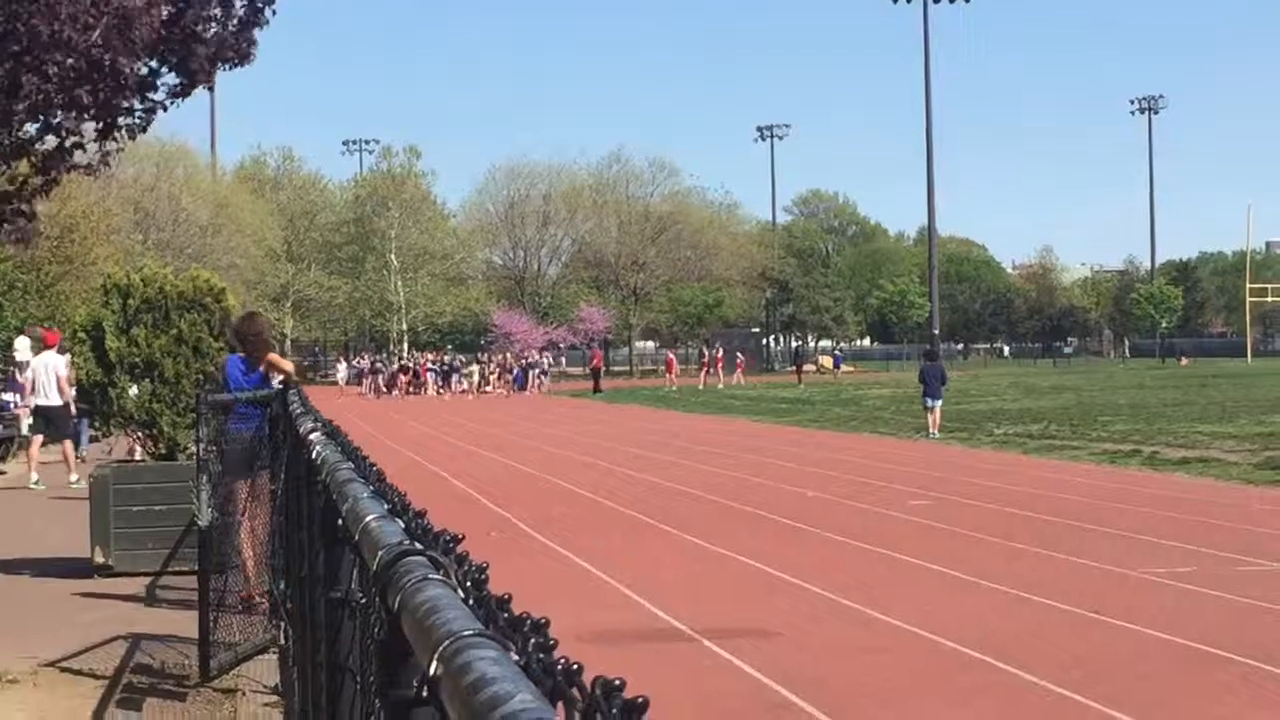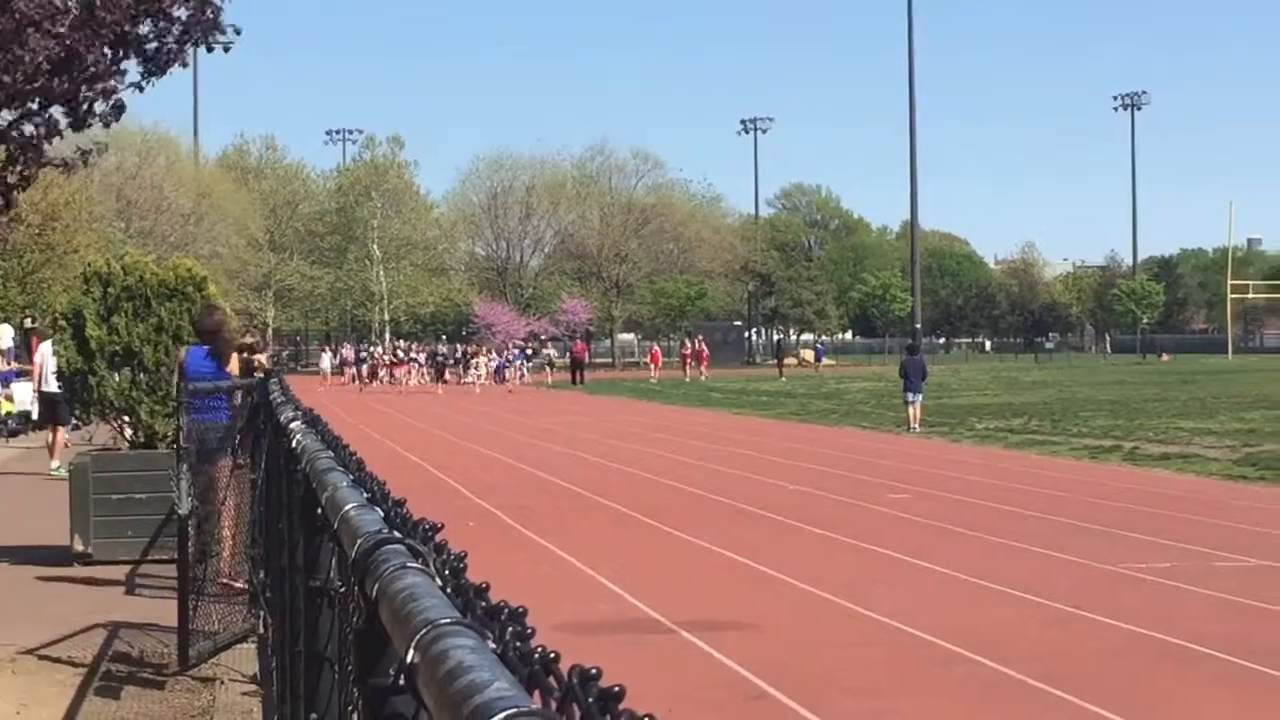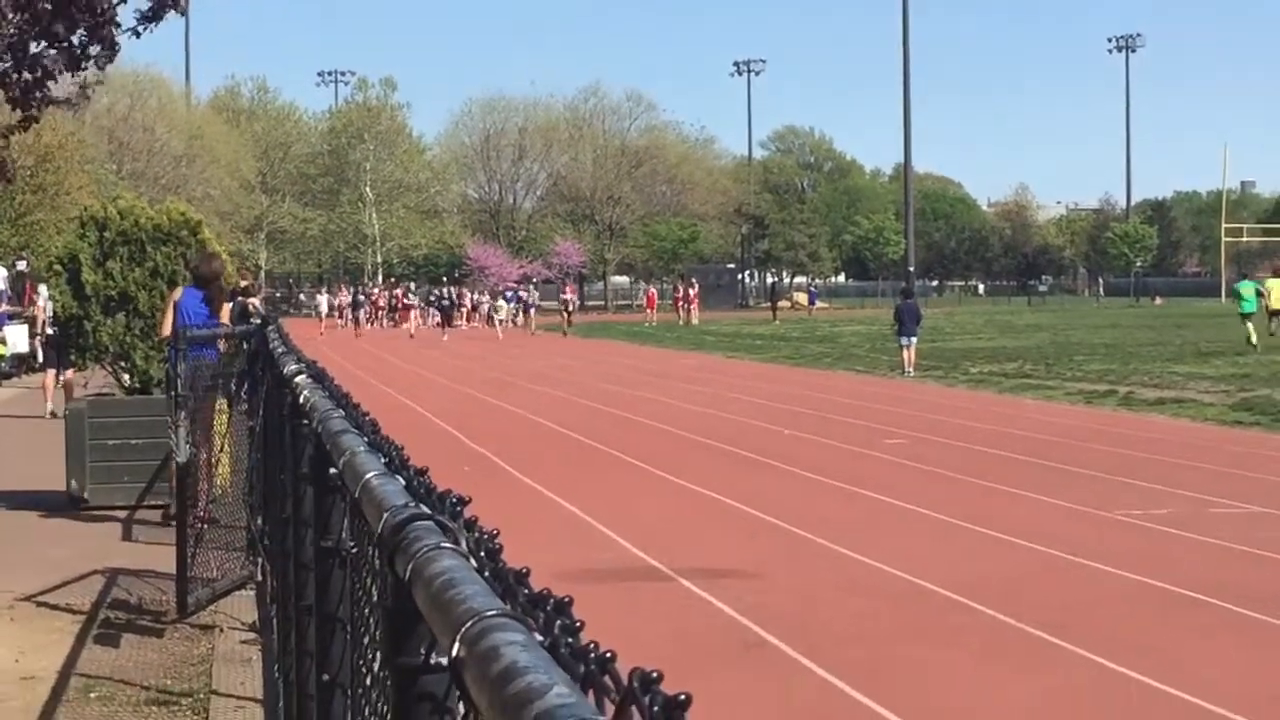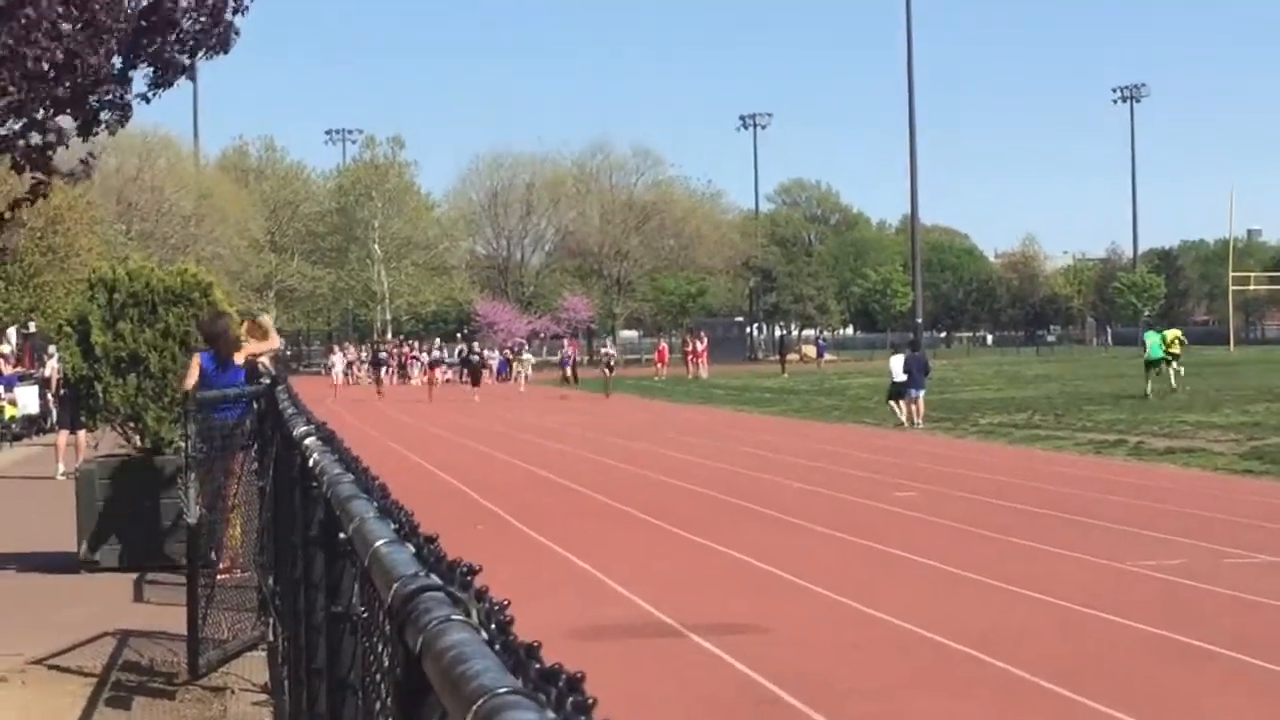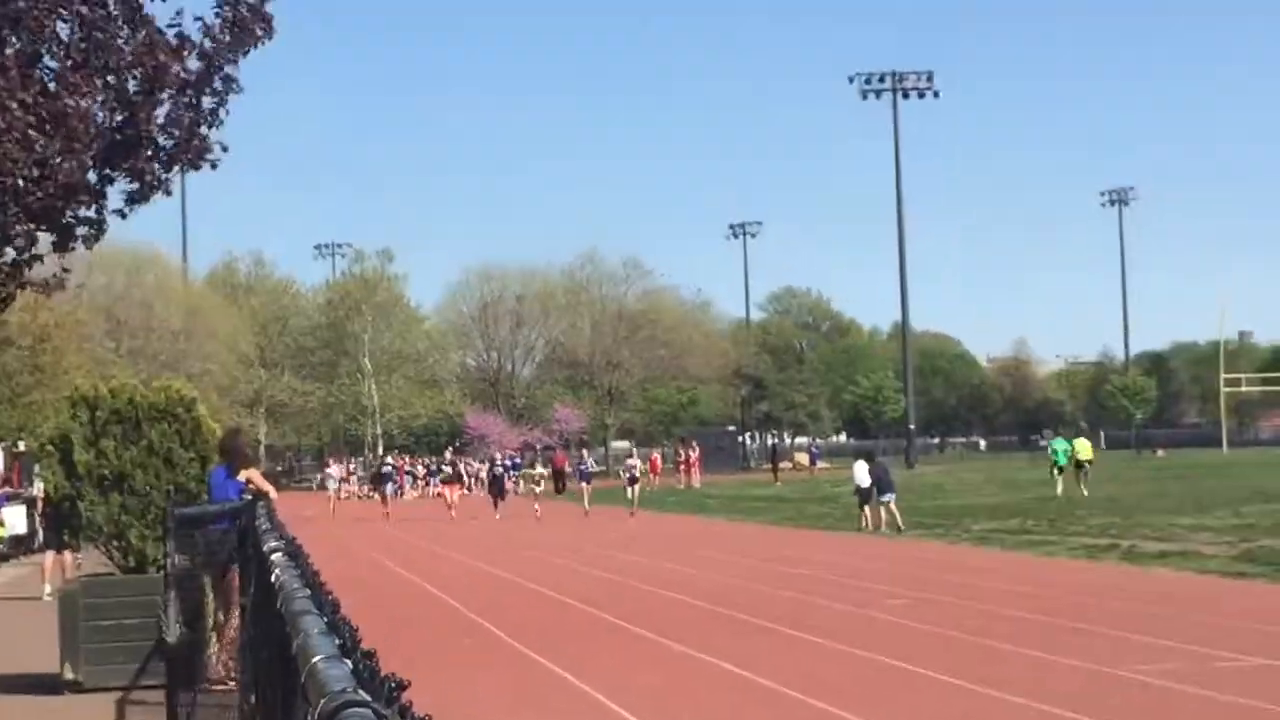
dt=1s
person 1, frame 1
left shoulder: (228, 362)
right shoulder: (266, 359)
right elbow: (289, 368)
right wrist: (281, 377)
left hip: (234, 437)
right hip: (261, 436)
left knee: (239, 514)
right knee: (260, 513)
left ankle: (251, 588)
right ankle: (256, 587)
person 1, frame 2
left shoulder: (186, 354)
right shoulder: (229, 356)
right elbow: (236, 397)
left hip: (192, 427)
right hip: (221, 428)
left knee: (198, 497)
right knee: (227, 498)
right ankle: (228, 569)
person 1, frame 3
left shoulder: (179, 294)
right shoulder: (221, 303)
left elbow: (165, 333)
right elbow: (222, 343)
left hip: (182, 366)
right hip: (210, 367)
right knee: (205, 438)
right ankle: (201, 506)
person 1, frame 4
left shoulder: (200, 358)
right shoulder: (240, 351)
left elbow: (188, 389)
right elbow: (275, 343)
left wrist: (206, 389)
right wrist: (266, 324)
left hip: (210, 426)
right hip: (236, 426)
left knee: (216, 490)
right knee: (231, 494)
left ankle: (222, 552)
right ankle: (225, 559)
person 1, frame 5
left shoulder: (214, 472)
right shoulder: (246, 471)
right elbow: (272, 495)
right wrist: (257, 488)
left knee: (221, 605)
right knee: (235, 607)
left ankle: (226, 666)
right ankle: (221, 669)
